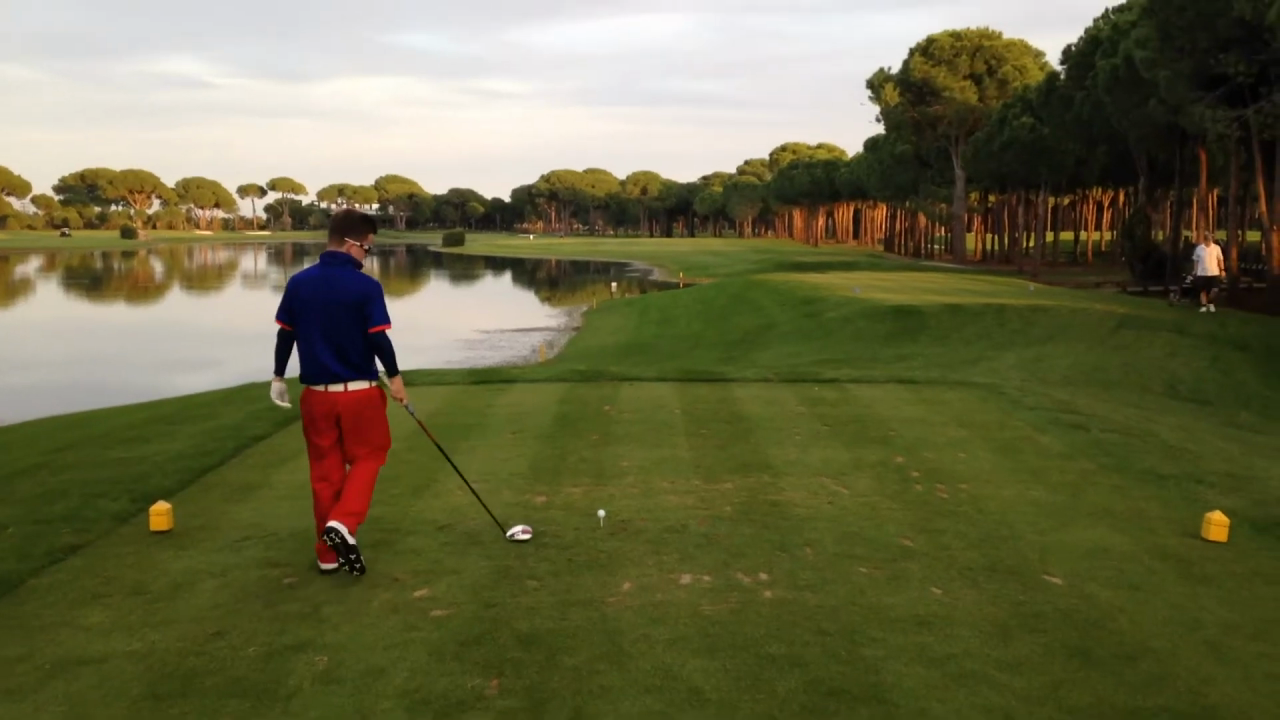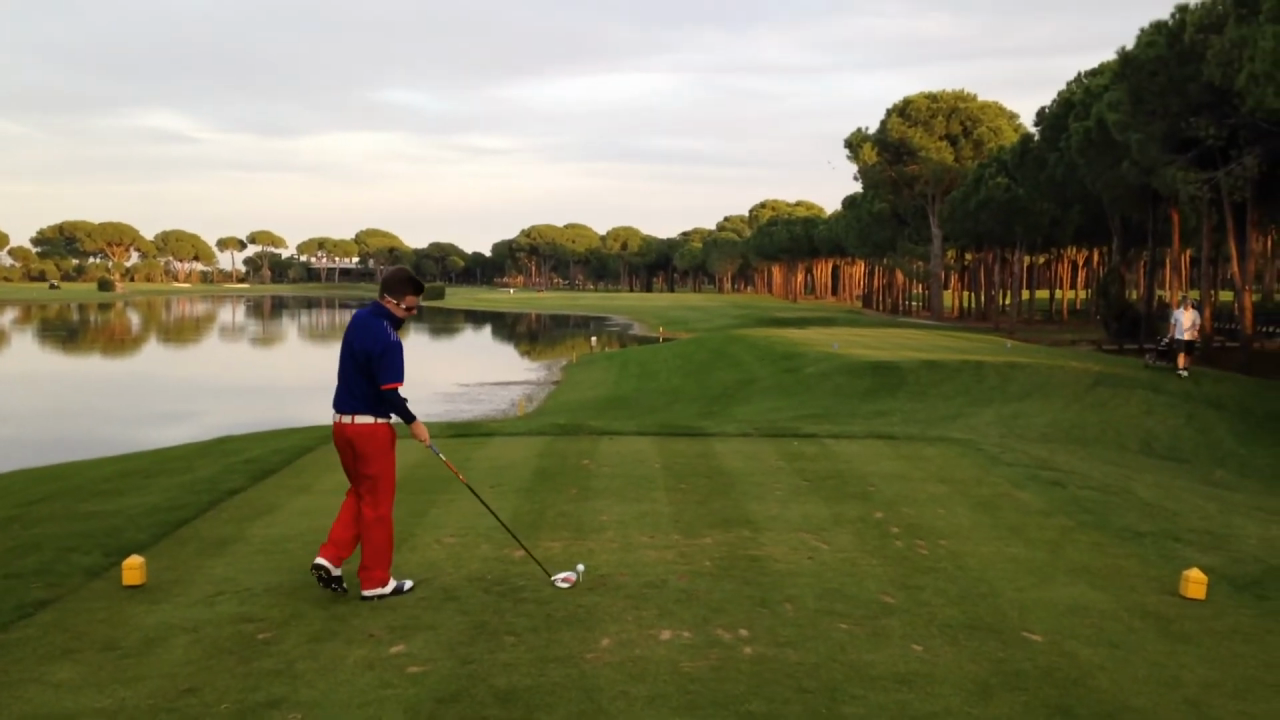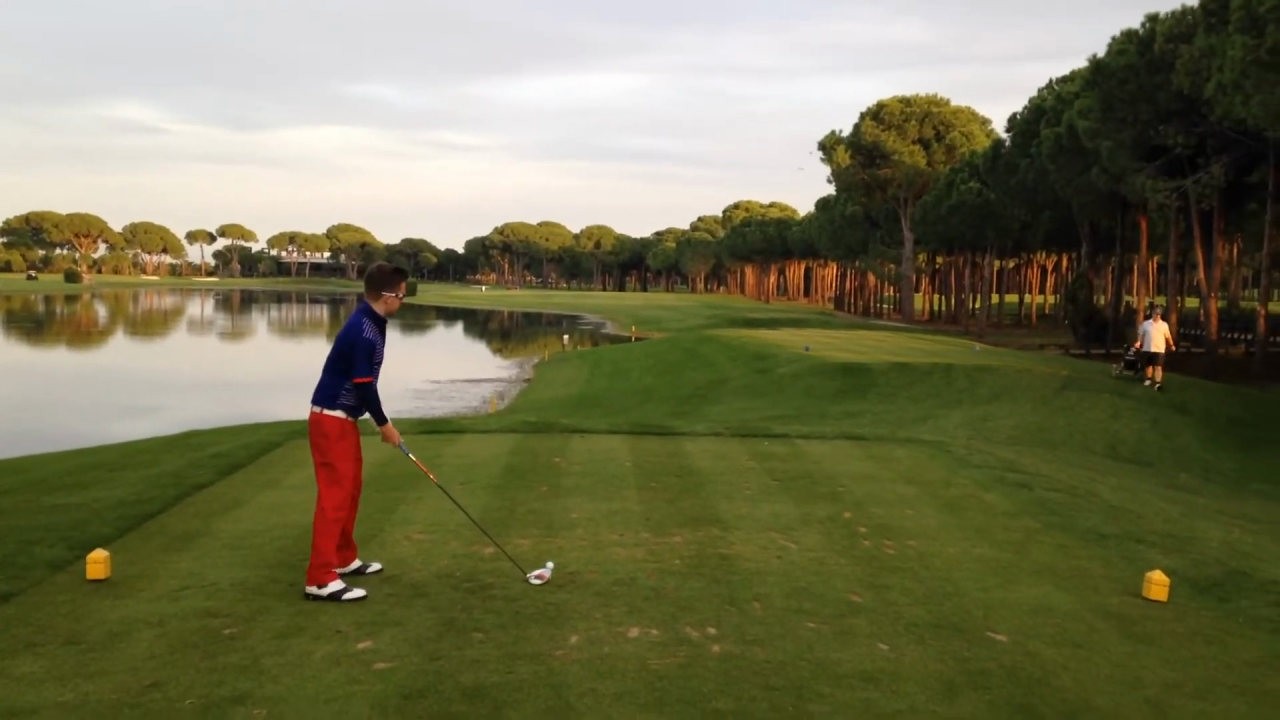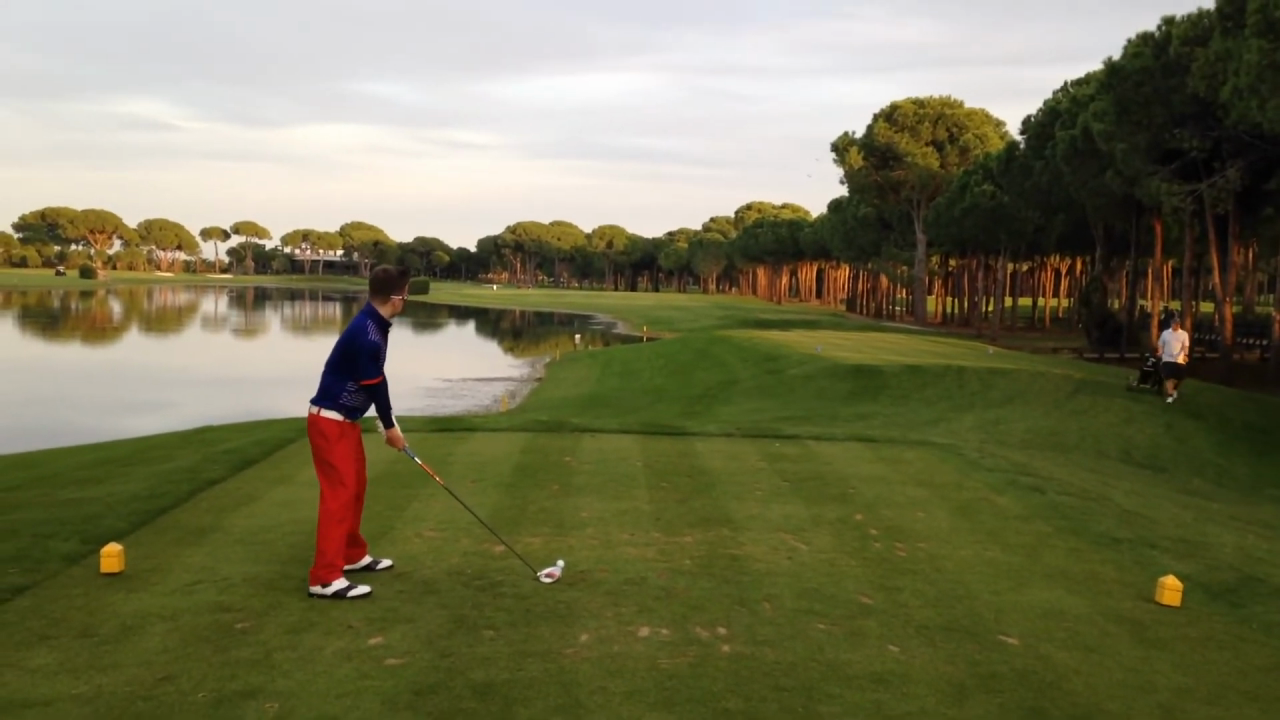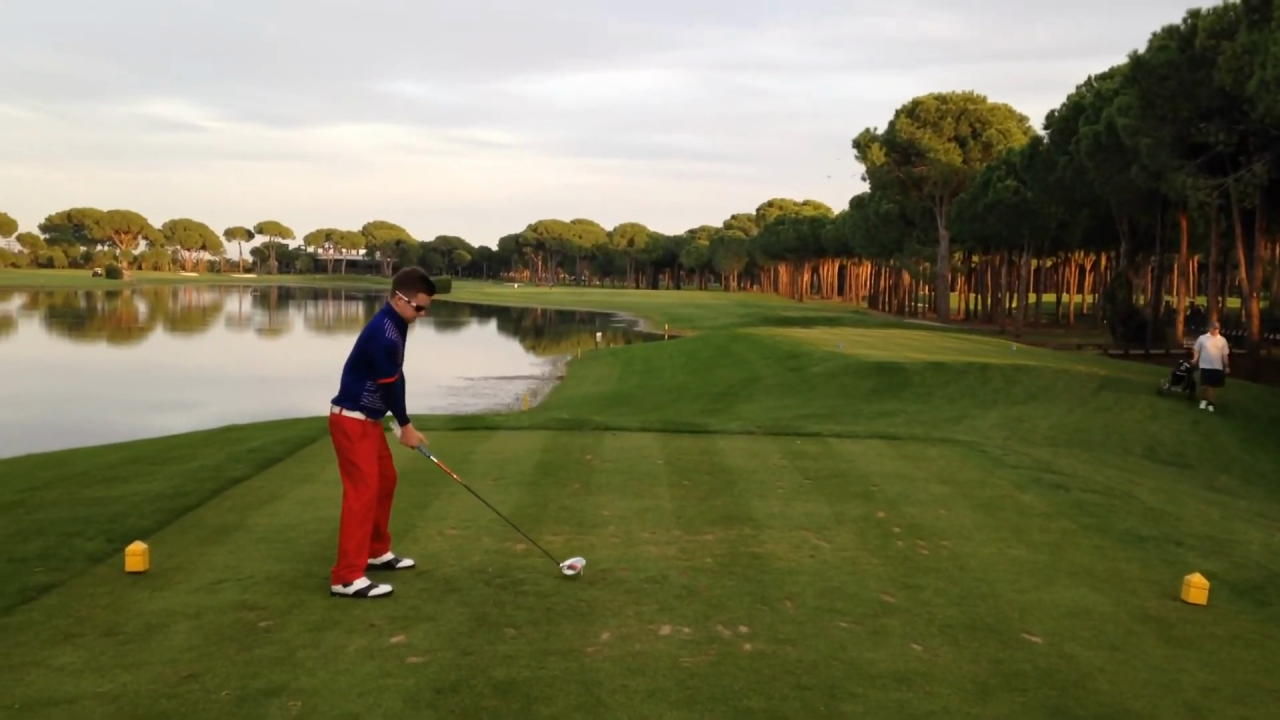
dt=0.7s
person 1, frame 1
left shoulder: (298, 283)
right shoulder: (366, 286)
left elbow: (284, 335)
right elbow: (379, 338)
left wrist: (278, 377)
right wrist: (394, 378)
left hip: (316, 393)
right hip: (359, 392)
left knee: (324, 471)
right knee: (367, 459)
left ankle: (328, 550)
right ankle: (341, 524)
person 1, frame 2
left shoulder: (359, 318)
right shoulder: (388, 341)
right elbow: (389, 393)
right wrist: (413, 423)
left hip: (343, 422)
right hip: (371, 427)
left knee: (359, 493)
right knee: (377, 503)
left ankle: (330, 557)
right ankle: (375, 581)
person 1, frame 3
left shoulder: (369, 322)
right shoulder: (364, 333)
right elbow: (363, 386)
left wrist: (380, 419)
right wrist: (384, 424)
left hip: (341, 417)
right hip: (331, 419)
left knee: (350, 488)
right knee: (335, 494)
left ankle: (343, 558)
right ankle: (320, 579)
person 1, frame 4
left shoulder: (373, 325)
right shoulder: (367, 335)
left elbow: (377, 380)
right elbow: (373, 385)
left wrist: (389, 422)
right wrist: (390, 428)
left hip: (344, 418)
right hip: (330, 420)
left knee: (355, 486)
right knee: (339, 492)
left ankle: (352, 555)
right ankle: (325, 577)
person 1, frame 5
left shoulder: (394, 325)
right shoulder: (383, 334)
left elbow: (395, 380)
right elbow: (389, 385)
left wrist: (403, 424)
right wrist: (405, 426)
left hip: (369, 419)
right hip: (352, 419)
left knee: (384, 481)
right knee: (362, 491)
left ankle: (376, 551)
right ankle: (347, 577)
